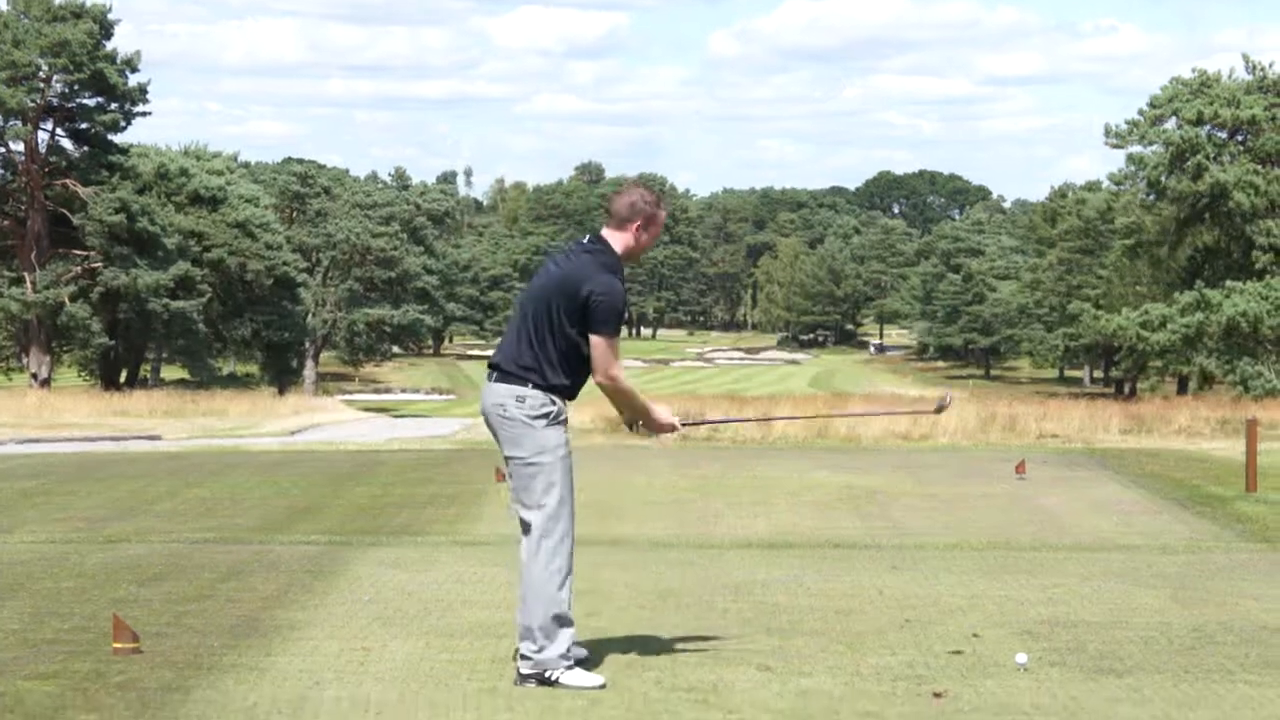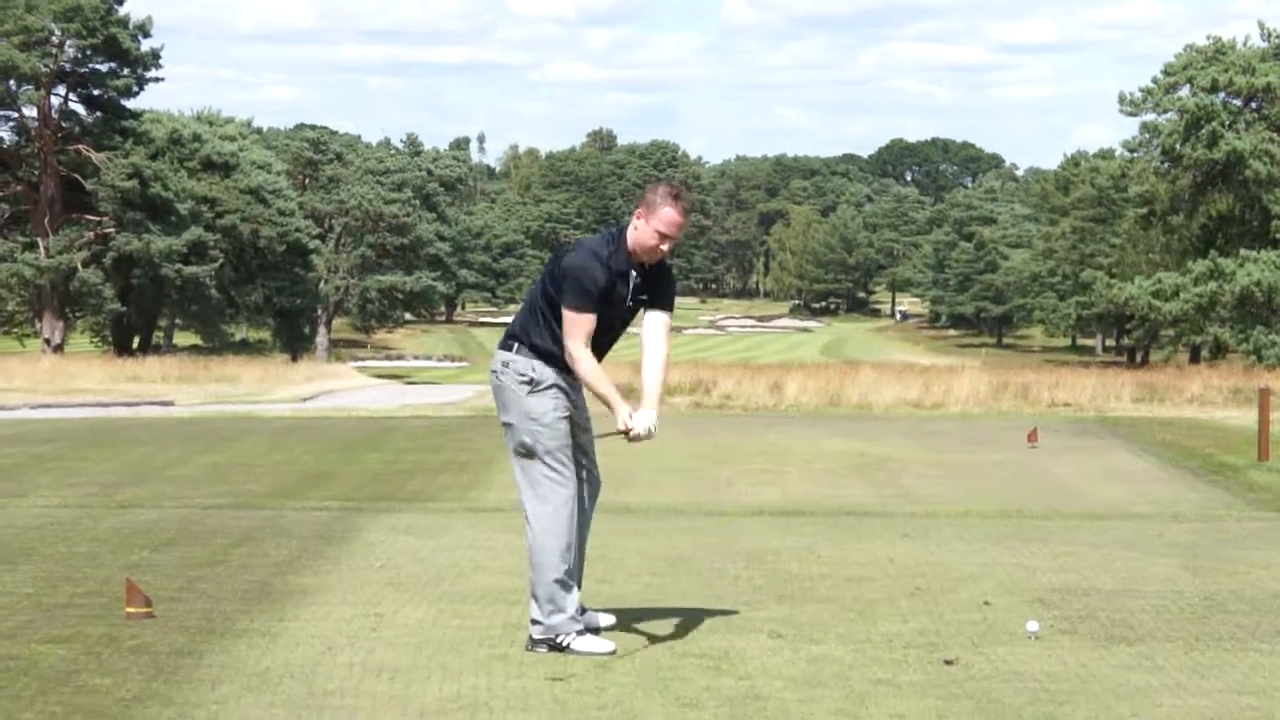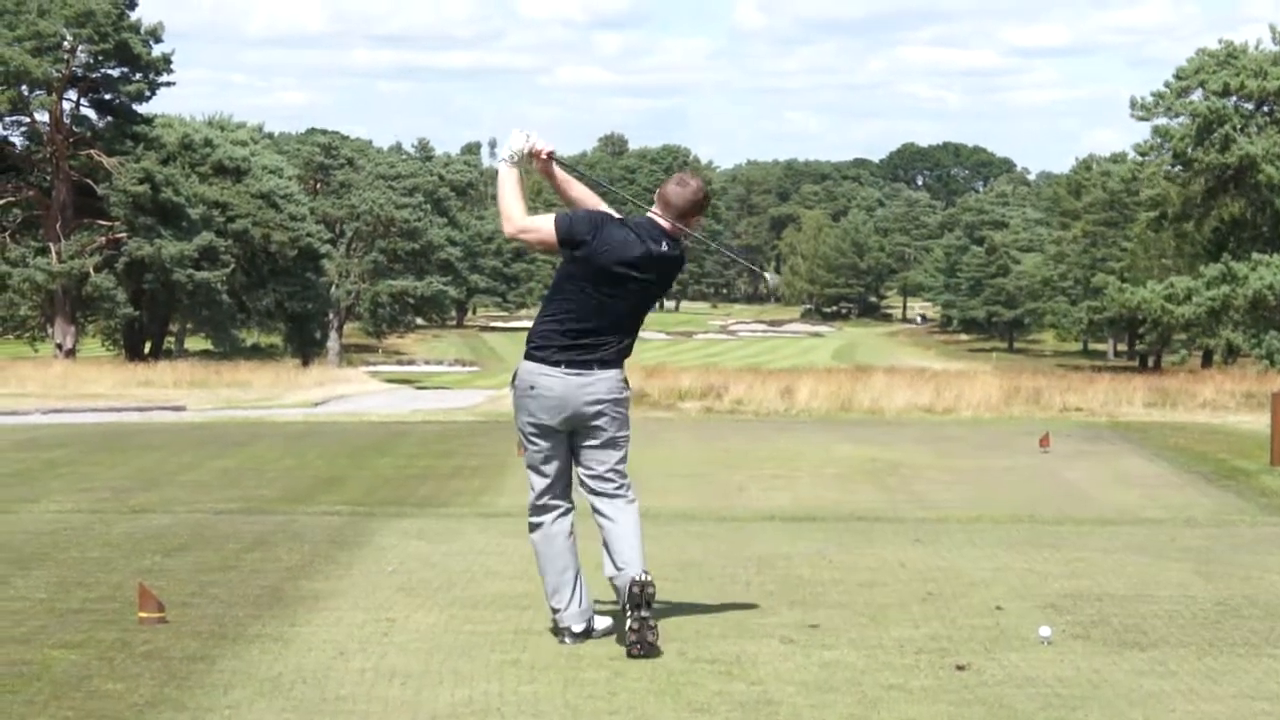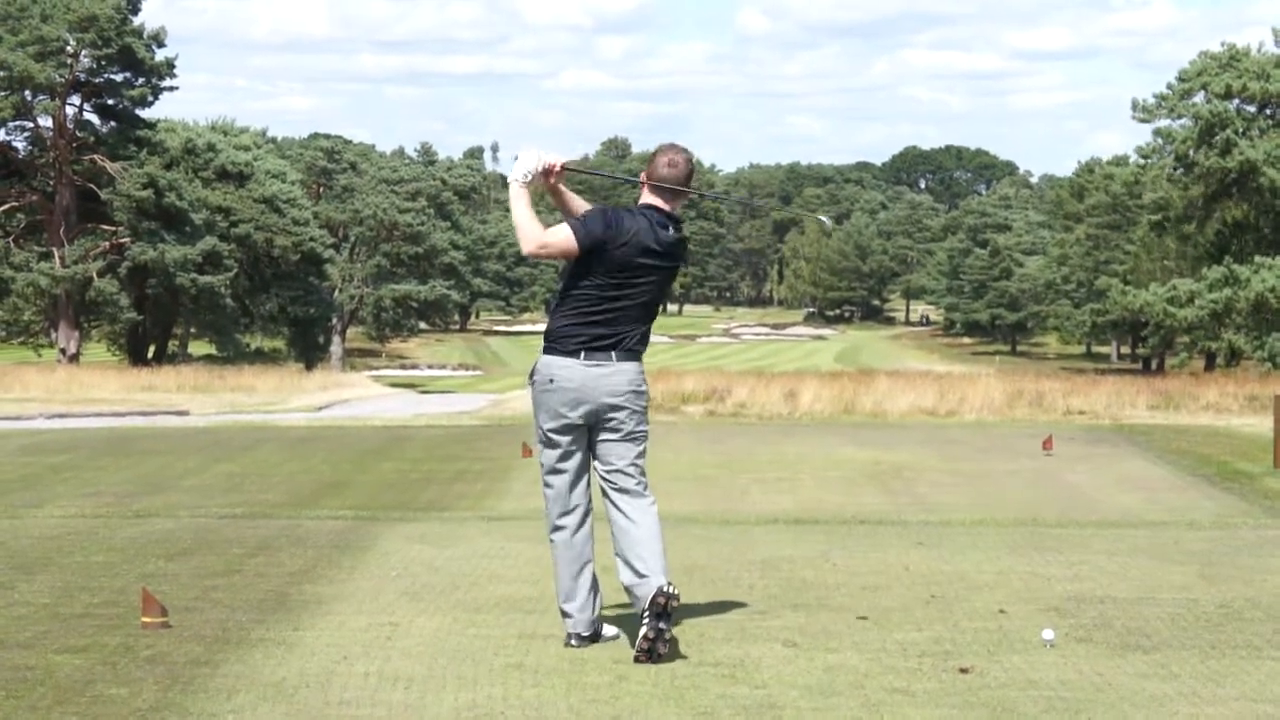
dt=1s
person 1, frame 1
left shoulder: (576, 255)
right shoulder: (605, 283)
right elbow: (606, 374)
left wrist: (630, 409)
right wrist: (651, 415)
left hip: (509, 394)
right hip: (531, 403)
left knee: (544, 526)
right knee: (550, 529)
left ankle: (545, 638)
right ankle: (542, 659)
person 1, frame 2
left shoulder: (660, 279)
right shoulder: (589, 259)
left elbow: (656, 343)
right elbow: (576, 351)
left wrist: (649, 408)
right wrist: (619, 407)
left hip: (565, 380)
right hip: (529, 373)
left knee: (580, 491)
right knee: (554, 497)
left ankle: (564, 605)
right ankle: (552, 626)
person 1, frame 3
left shoulder: (599, 232)
right shoulder: (672, 259)
left elbow: (515, 227)
left wrist: (511, 163)
right wrist: (548, 167)
left hip: (541, 378)
right hip: (602, 384)
left knee: (548, 502)
right knee: (611, 492)
left ankle: (571, 618)
right ankle: (633, 581)
person 1, frame 4
left shoulder: (616, 223)
right shoulder: (675, 244)
left elbow: (533, 244)
left wrist: (520, 182)
right wrist: (557, 189)
left hip: (562, 373)
right hip: (622, 376)
left knee: (567, 503)
right knee: (630, 491)
left ankle: (581, 621)
right ankle: (654, 590)
